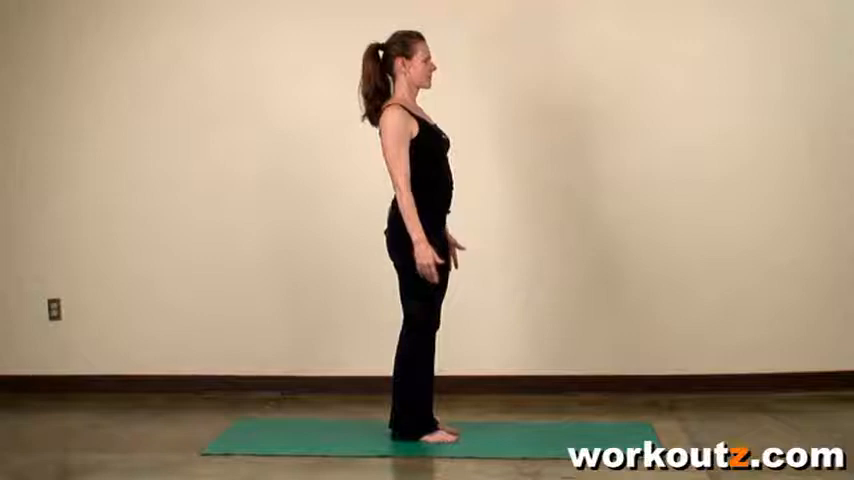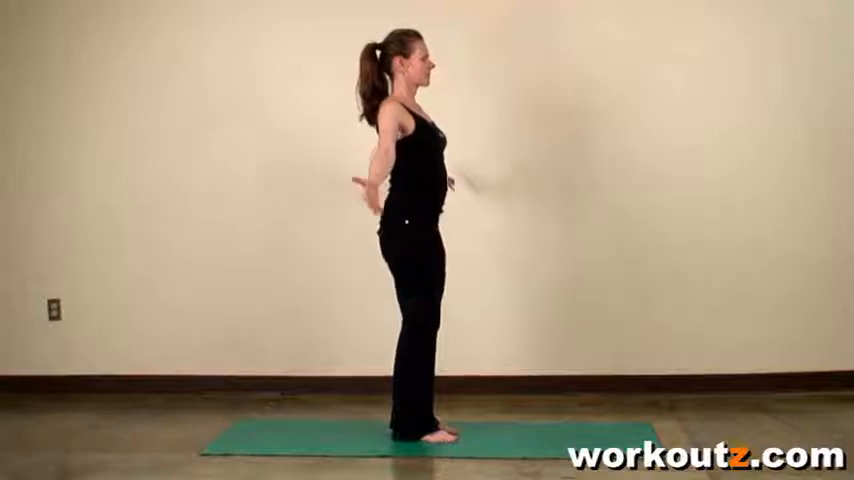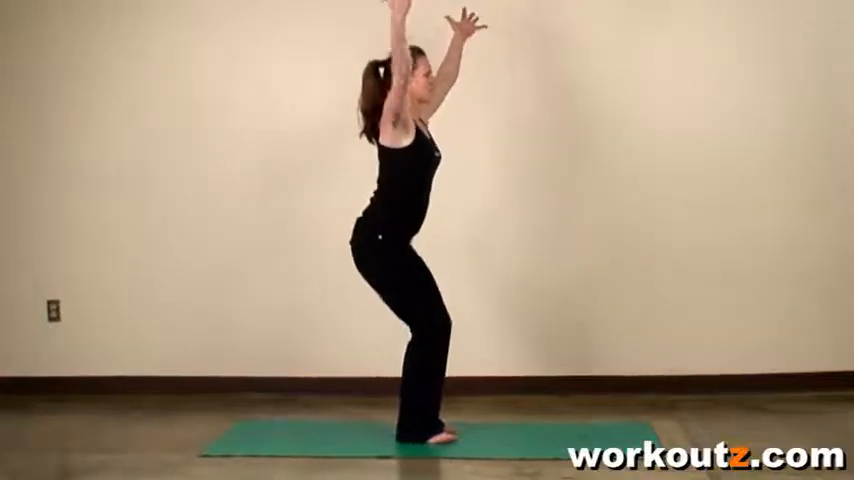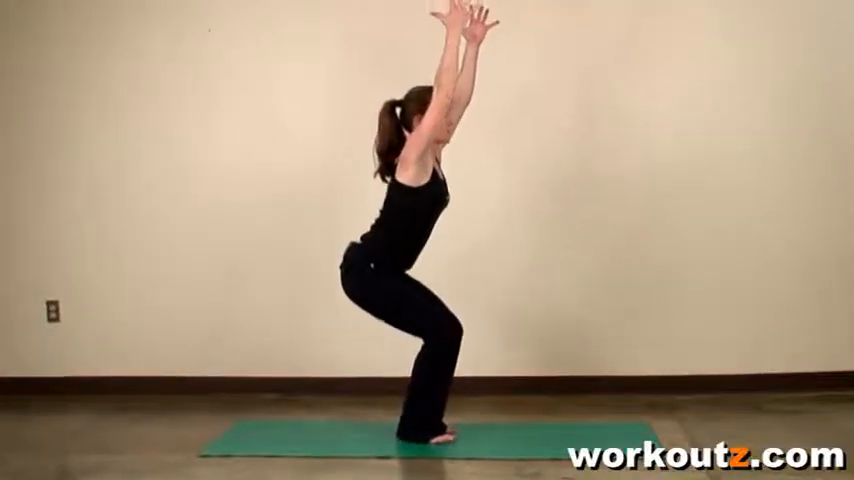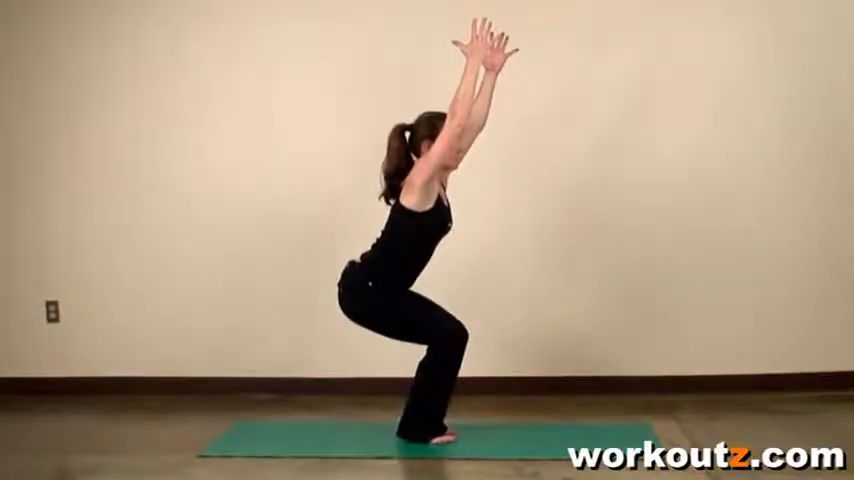
dt=1s
person 1, frame 1
left shoulder: (414, 112)
right shoulder: (394, 115)
right elbow: (403, 185)
right wrist: (419, 242)
left hip: (429, 227)
right hip: (412, 233)
left knee: (425, 327)
right knee: (419, 327)
left ankle: (418, 419)
right ankle: (411, 425)
person 1, frame 2
left shoulder: (413, 108)
right shoulder: (392, 109)
right elbow: (386, 151)
left wrist: (439, 178)
right wrist: (372, 183)
left hip: (424, 228)
right hip: (405, 229)
left knee: (425, 324)
right knee: (419, 324)
left ankle: (419, 418)
right ankle: (411, 424)
person 1, frame 3
left shoulder: (417, 118)
right shoulder: (393, 120)
left elbow: (447, 79)
right elbow: (399, 71)
left wrist: (459, 40)
left hip: (392, 242)
right hip: (377, 242)
left knee: (435, 326)
right knee: (429, 327)
left ankle: (423, 421)
right ankle: (416, 427)
person 1, frame 4
left shoulder: (432, 156)
right shoulder: (413, 159)
left elbow: (459, 97)
right elbow: (443, 94)
left wrist: (473, 45)
left hip: (380, 270)
right hip: (367, 272)
left knee: (445, 333)
right knee: (443, 333)
left ankle: (424, 422)
right ankle: (417, 426)
person 1, frame 5
left shoulder: (437, 181)
right shoulder: (419, 181)
left elbow: (473, 125)
right elbow: (457, 121)
left wrist: (491, 71)
right wrist: (473, 63)
left hip: (380, 288)
right hip: (364, 290)
left knee: (450, 336)
right knee: (449, 337)
left ankle: (423, 423)
right ankle: (418, 427)
